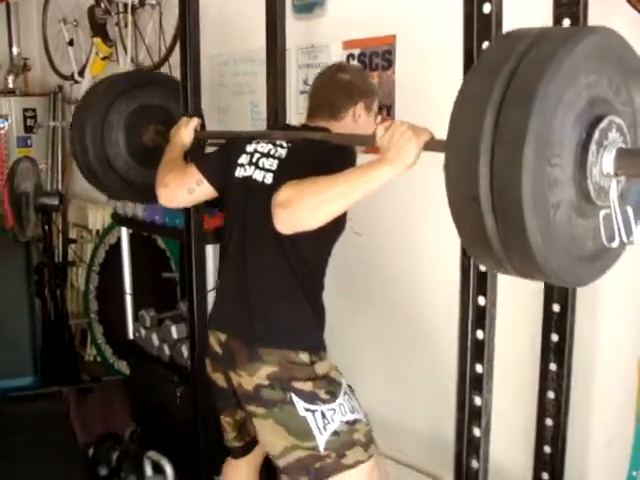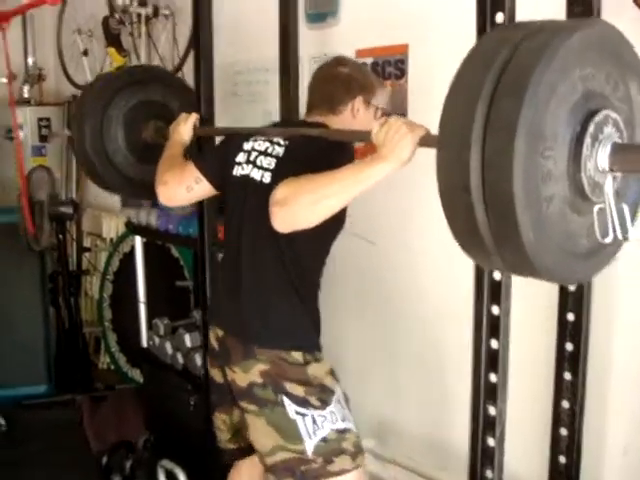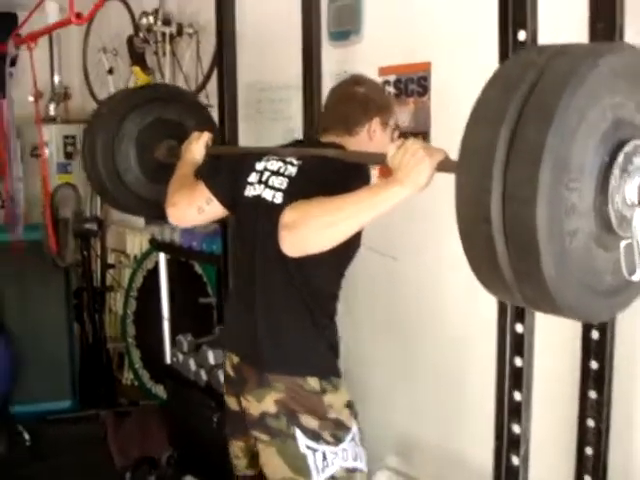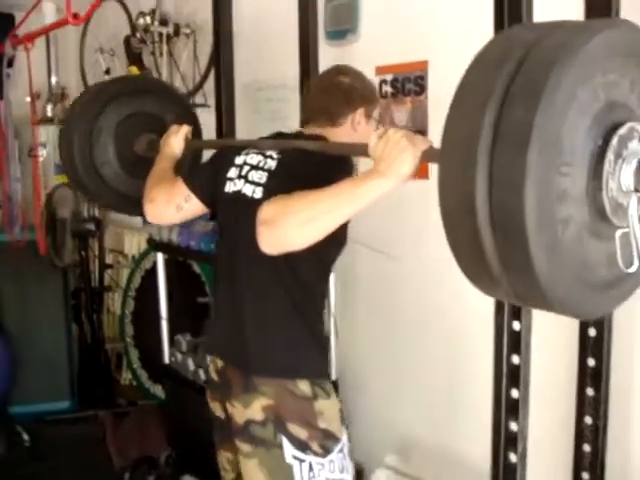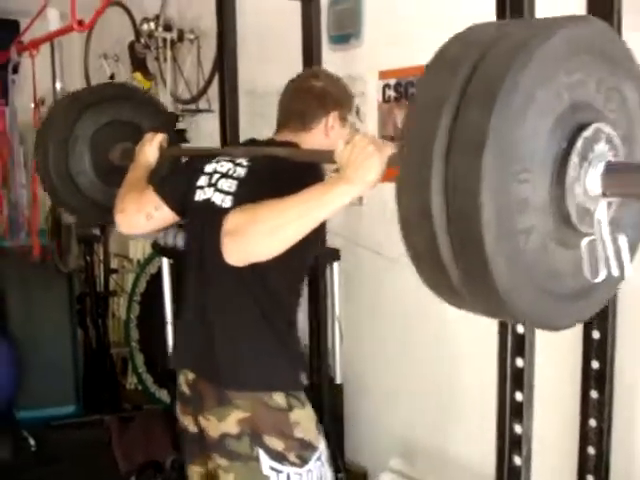
dt=0.2s
person 1, frame 1
left shoulder: (250, 145)
right shoulder: (331, 154)
left elbow: (171, 190)
right elbow: (290, 212)
left wrist: (178, 142)
right wrist: (389, 163)
left hip: (226, 341)
right hip: (280, 355)
person 1, frame 2
left shoulder: (250, 142)
right shoulder: (330, 150)
left elbow: (171, 189)
right elbow: (287, 208)
left wrist: (178, 139)
right wrist: (384, 160)
left hip: (226, 339)
right hip: (277, 354)
person 1, frame 3
left shoulder: (260, 161)
right shoulder: (344, 172)
left elbow: (180, 209)
right elbow: (297, 233)
left wrist: (190, 159)
right wrist: (400, 184)
left hip: (242, 364)
right hip: (294, 381)
person 1, frame 4
left shoulder: (240, 155)
right shoulder: (328, 166)
left elbow: (159, 206)
right elbow: (276, 230)
left wrist: (169, 153)
right wrist: (383, 175)
left hip: (226, 367)
right hip: (281, 382)
person 1, frame 5
left shoulder: (211, 164)
right shoulder: (298, 175)
left elbow: (130, 216)
right elbow: (241, 242)
left wrist: (143, 163)
right wrist: (348, 183)
left hip: (195, 381)
right hip: (254, 397)
